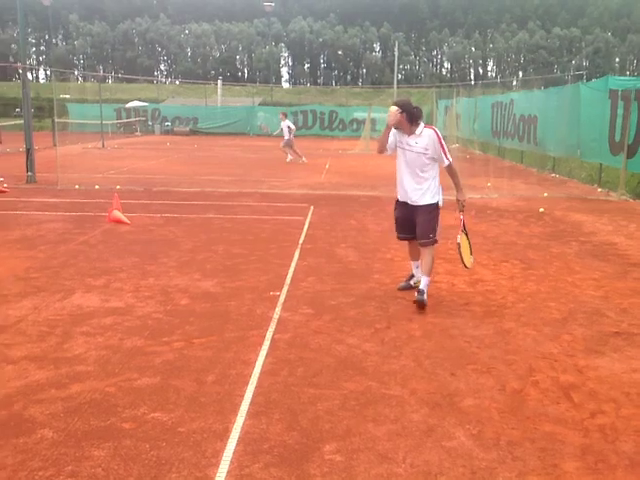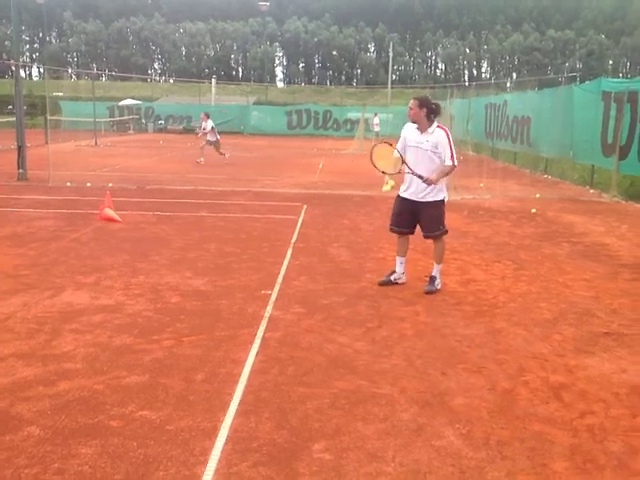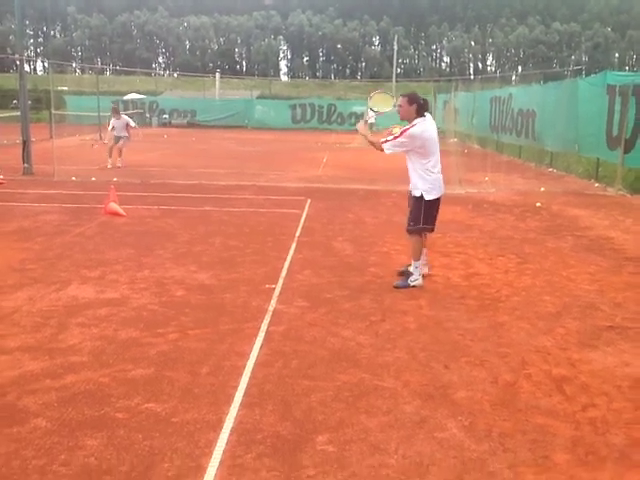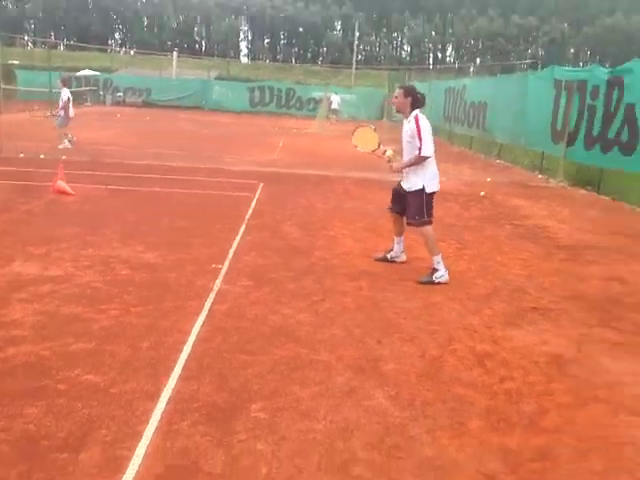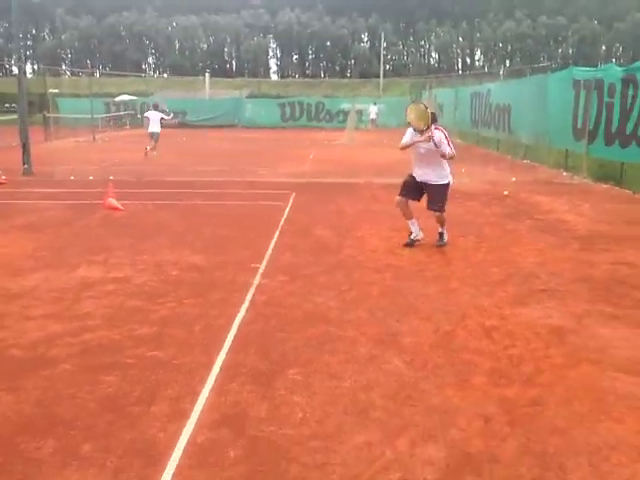
dt=1s
person 1, frame 1
left shoulder: (431, 134)
right shoulder: (396, 133)
left elbow: (448, 164)
right elbow: (380, 150)
left wrist: (459, 190)
right wrist: (389, 126)
left hip: (427, 199)
right hip: (405, 197)
left knee: (427, 242)
right knee: (411, 239)
left ankle: (422, 291)
right ankle: (416, 276)
person 1, frame 2
left shoulder: (441, 134)
right shoulder: (408, 130)
left elbow: (452, 163)
right elbow: (398, 155)
left wrist: (438, 175)
left hip: (432, 196)
right hip: (408, 193)
left knee: (436, 236)
right knee: (401, 232)
left ankle: (436, 277)
right ankle: (399, 273)
person 1, frame 3
left shoulder: (414, 131)
right shoulder: (426, 119)
left elbow: (381, 146)
left wrist: (363, 131)
right wrist: (398, 134)
left hip: (425, 188)
right hip: (425, 184)
left knee: (415, 230)
right knee: (418, 228)
left ankle: (414, 276)
right ankle: (418, 265)
person 1, frame 4
left shoulder: (419, 121)
right shoulder: (408, 121)
left elbow: (425, 154)
left wrist: (401, 165)
left hip: (422, 182)
right hip: (409, 180)
left knee: (422, 223)
right knee: (396, 211)
left ankle: (440, 271)
right ankle: (397, 251)
person 1, frame 5
left shoulder: (440, 134)
right shoulder: (412, 131)
left elbow: (452, 154)
right elbow: (402, 146)
left wrist: (446, 155)
right wrist: (419, 139)
left hip: (439, 178)
right hip: (418, 175)
left knee: (437, 212)
right knee: (400, 200)
left ankle: (442, 232)
right ankle: (416, 233)
